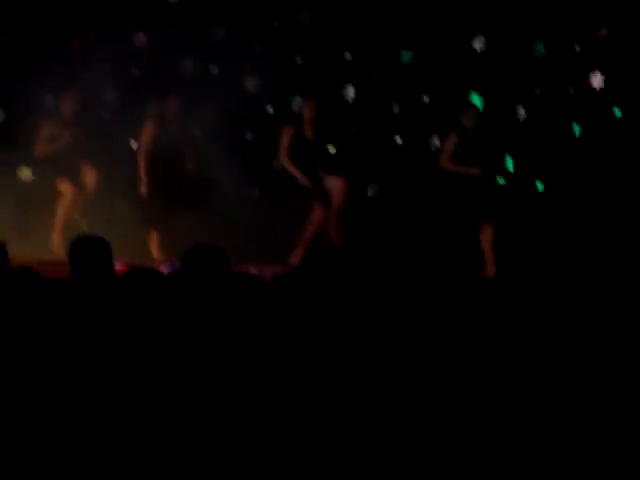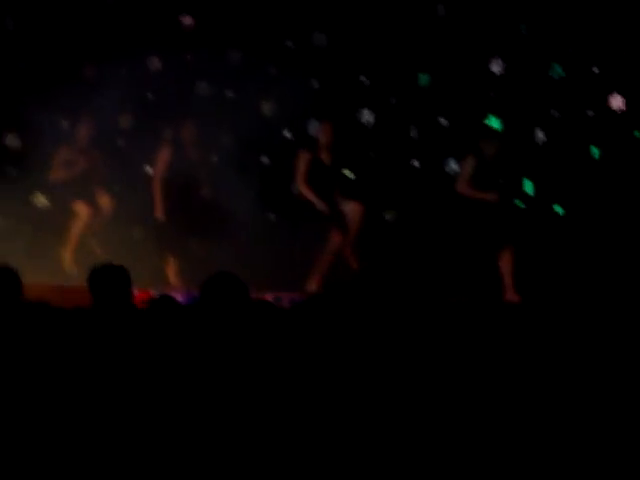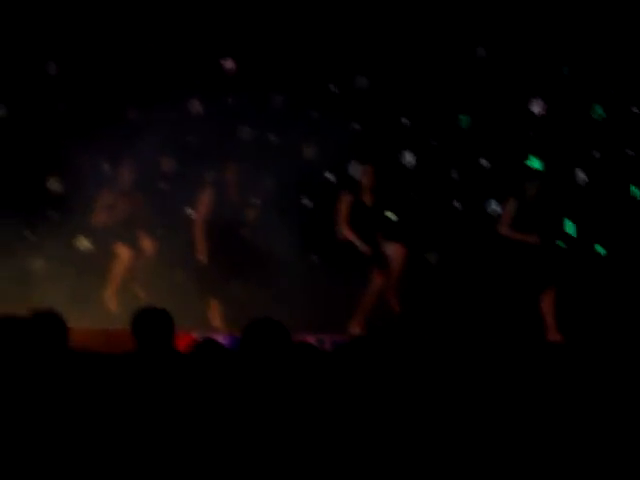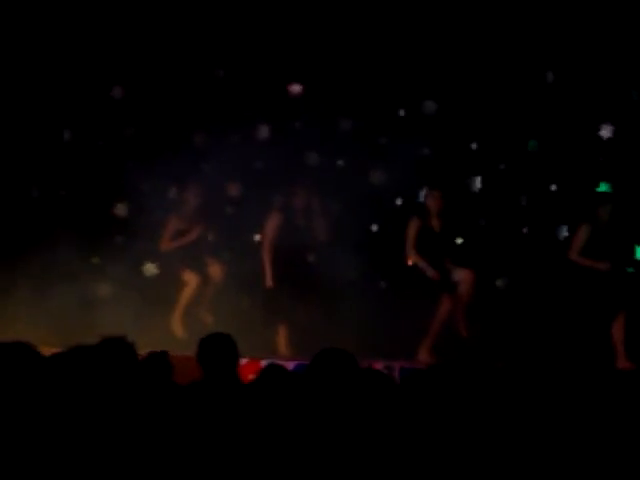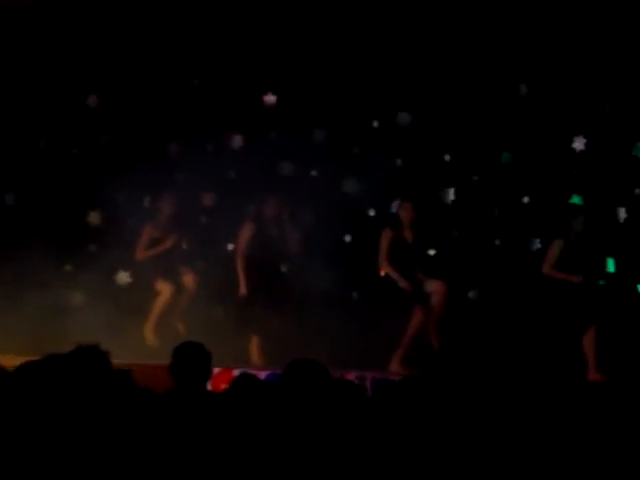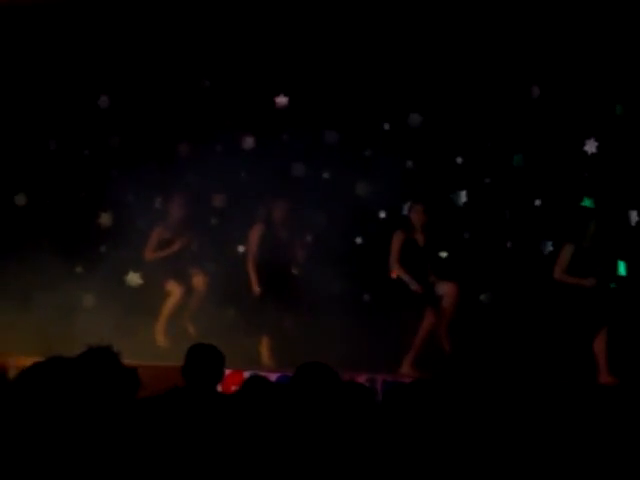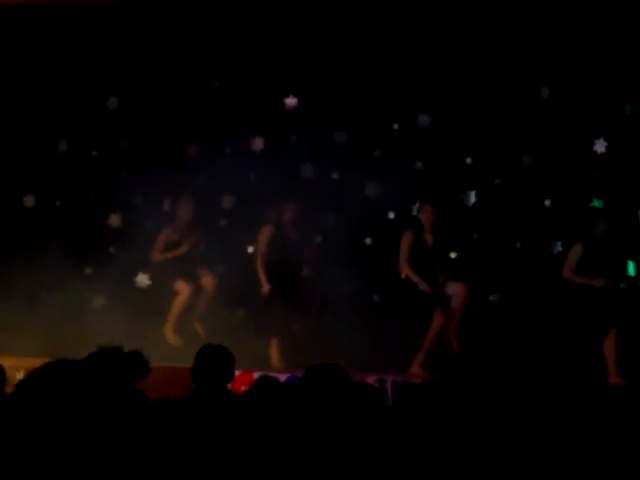
dt=0.3s
person 1, frame 1
left shoulder: (317, 133)
right shoulder: (291, 129)
right elbow: (283, 158)
left wrist: (321, 175)
right wrist: (301, 177)
left hip: (313, 178)
right hip: (293, 177)
person 1, frame 2
left shoulder: (333, 157)
right shoulder: (307, 154)
right elbow: (300, 183)
left wrist: (338, 199)
right wrist: (318, 202)
left hip: (330, 202)
right hip: (310, 202)
left knee: (338, 235)
left ankle: (315, 281)
person 1, frame 3
left shoulder: (375, 199)
right shoulder: (349, 196)
left elbow: (377, 227)
right elbow: (342, 225)
left wrist: (381, 241)
right wrist: (360, 244)
left hip: (372, 244)
right hip: (353, 244)
left knee: (382, 274)
left ankle: (359, 321)
right ankle: (389, 295)
person 1, frame 4
left shoulder: (443, 224)
right shoulder: (417, 221)
left elbow: (445, 252)
right elbow: (410, 250)
left wrist: (449, 266)
right wrist: (428, 268)
left hip: (440, 269)
right hip: (421, 269)
left knee: (460, 286)
person 1, frame 5
left shoulder: (415, 235)
right shoulder: (390, 232)
left elbow: (416, 262)
right elbow: (383, 261)
left wrist: (421, 276)
right wrist: (400, 280)
left hip: (413, 280)
right hip: (394, 281)
person 1, frame 6
left shoulder: (427, 237)
right shoulder: (401, 235)
right elbow: (393, 263)
left wrist: (432, 278)
right wrist: (411, 282)
left hip: (424, 283)
right hip: (405, 283)
left knee: (452, 289)
person 1, frame 7
left shoulder: (436, 238)
right shoulder: (410, 235)
right elbow: (403, 264)
left wrist: (441, 279)
right wrist: (420, 282)
left hip: (433, 283)
right hip: (414, 284)
left knee: (461, 289)
person 2, frame 1
left shoulder: (180, 127)
right shoulder: (153, 124)
left elbow: (185, 152)
right elbow: (142, 152)
left wrist: (188, 164)
right wrist: (143, 180)
left hip: (174, 177)
right hip: (155, 176)
right knee: (158, 208)
right ankle: (156, 242)
person 2, frame 2
left shoulder: (196, 152)
right shoulder: (169, 149)
left elbow: (200, 176)
right elbow: (158, 177)
left wrist: (204, 189)
right wrist: (159, 205)
left hip: (190, 201)
right hip: (171, 200)
right knee: (174, 232)
right ankle: (173, 268)
person 2, frame 3
left shoulder: (238, 194)
right shoulder: (211, 191)
left elbow: (241, 220)
right elbow: (200, 220)
right wrist: (201, 249)
left hip: (232, 245)
right hip: (214, 244)
right knee: (216, 276)
right ankle: (215, 313)
person 2, frame 4
left shoulder: (308, 218)
right shoulder: (278, 216)
left elbow: (322, 237)
right elbow: (267, 245)
left wrist: (316, 213)
right wrist: (268, 273)
left hip: (301, 269)
right hip: (282, 269)
right knee: (286, 302)
right ankle: (283, 339)
person 2, frame 5
left shoulder: (280, 228)
right shoulder: (251, 226)
left elbow: (293, 249)
right elbow: (240, 255)
left wrist: (287, 224)
right wrist: (242, 283)
left hip: (274, 279)
right hip: (255, 278)
right knee: (260, 311)
right ankle: (256, 349)
person 2, frame 6
left shoulder: (289, 232)
right shoulder: (260, 229)
left elbow: (298, 259)
right elbow: (251, 258)
right wrist: (255, 282)
left hip: (284, 280)
right hip: (266, 280)
right knee: (271, 312)
right ankle: (266, 351)
person 2, frame 7
left shoulder: (298, 233)
right shoulder: (270, 230)
left elbow: (304, 259)
right elbow: (259, 258)
right wrist: (264, 282)
left hip: (293, 281)
right hip: (275, 280)
left knee: (292, 314)
right knee: (281, 313)
right ankle: (275, 351)
person 3, frame 1
left shoulder: (475, 138)
right shoulder: (455, 136)
right elbow: (444, 162)
left wrist: (481, 170)
right wrist: (469, 170)
left hip: (475, 187)
right hip: (458, 188)
left knee: (486, 221)
left ankle: (489, 266)
person 3, frame 2
left shoulder: (495, 164)
right shoulder: (472, 161)
right elbow: (460, 187)
right wrist: (485, 196)
left hip: (492, 211)
right hip: (476, 212)
left knee: (505, 247)
left ankle: (509, 291)
person 3, frame 3
left shoulder: (538, 205)
right shoulder: (515, 202)
left elbow: (541, 230)
right elbow: (502, 228)
right wrist: (527, 238)
left hip: (535, 254)
right hip: (519, 254)
left knee: (547, 288)
left ankle: (551, 331)
person 3, frame 4
left shoulder: (610, 231)
right shoulder: (587, 228)
left elbow: (612, 256)
right elbow: (573, 255)
right wrist: (597, 265)
left hip: (606, 280)
right hip: (590, 280)
left knee: (618, 314)
left ankle: (621, 358)
person 3, frame 5
left shoulder: (583, 244)
right shoulder: (561, 242)
left elbow: (585, 270)
right elbow: (546, 269)
right wrist: (571, 278)
left hip: (579, 294)
right hip: (563, 294)
left knee: (589, 326)
left ankle: (592, 370)
person 3, frame 6
left shoulder: (595, 248)
right shoulder: (571, 247)
left elbow: (598, 273)
right elbow: (557, 274)
right wrist: (583, 282)
left hip: (591, 297)
right hip: (574, 298)
left knee: (600, 330)
left ankle: (603, 373)
person 3, frame 7
left shoulder: (605, 248)
right shoulder: (581, 246)
right elbow: (566, 273)
right wrist: (592, 282)
left hip: (601, 298)
right hip: (584, 299)
left knee: (610, 330)
left ankle: (612, 374)
person 4, frame 1
left shoulder: (76, 127)
right shoulder: (50, 125)
left elbow: (81, 149)
right elbow: (38, 151)
left wrist: (82, 161)
right wrist: (62, 142)
left hip: (71, 162)
right hip: (53, 165)
left knee: (92, 177)
right knee: (70, 190)
left ankle: (76, 209)
right ankle: (57, 235)
person 4, frame 2
left shoulder: (92, 153)
right shoulder: (66, 151)
left elbow: (98, 174)
right elbow: (53, 177)
left wrist: (98, 186)
right wrist: (77, 169)
left hip: (87, 187)
right hip: (69, 190)
left knee: (107, 203)
right knee: (87, 212)
left ankle: (92, 237)
right ankle: (68, 251)
person 4, frame 3
left shoulder: (134, 195)
right shoulder: (108, 194)
left elbow: (139, 216)
right elbow: (96, 220)
right wrist: (119, 211)
left hip: (129, 229)
right hip: (111, 232)
left knee: (149, 246)
right knee: (128, 254)
left ankle: (136, 282)
right ankle: (110, 292)
person 4, frame 4
left shoulder: (198, 217)
right shoulder: (176, 219)
left elbow: (202, 240)
right elbow: (164, 246)
right wrist: (188, 237)
left hip: (195, 254)
right hip: (178, 257)
left knee: (217, 272)
right knee: (194, 280)
left ankle: (203, 307)
right ankle: (176, 318)
person 4, frame 5
left shoulder: (173, 226)
right shoulder: (150, 228)
left elbow: (177, 249)
right elbow: (139, 256)
right wrist: (164, 246)
left hip: (169, 263)
right hip: (151, 267)
left knee: (191, 281)
right knee: (168, 289)
left ankle: (176, 316)
right ankle: (149, 327)
person 4, frame 6
left shoulder: (184, 228)
right shoulder: (160, 230)
left elbow: (188, 250)
right elbow: (147, 256)
right wrist: (173, 248)
left hip: (180, 264)
right hip: (162, 267)
left knee: (201, 282)
right knee: (178, 291)
left ankle: (187, 318)
right ankle: (159, 328)
person 4, frame 7
left shoulder: (193, 231)
right shoulder: (168, 231)
right elbow: (155, 256)
right wrist: (180, 251)
left hip: (189, 265)
right hip: (170, 268)
left knee: (210, 282)
right knee: (187, 290)
left ankle: (196, 319)
right ankle: (169, 327)
